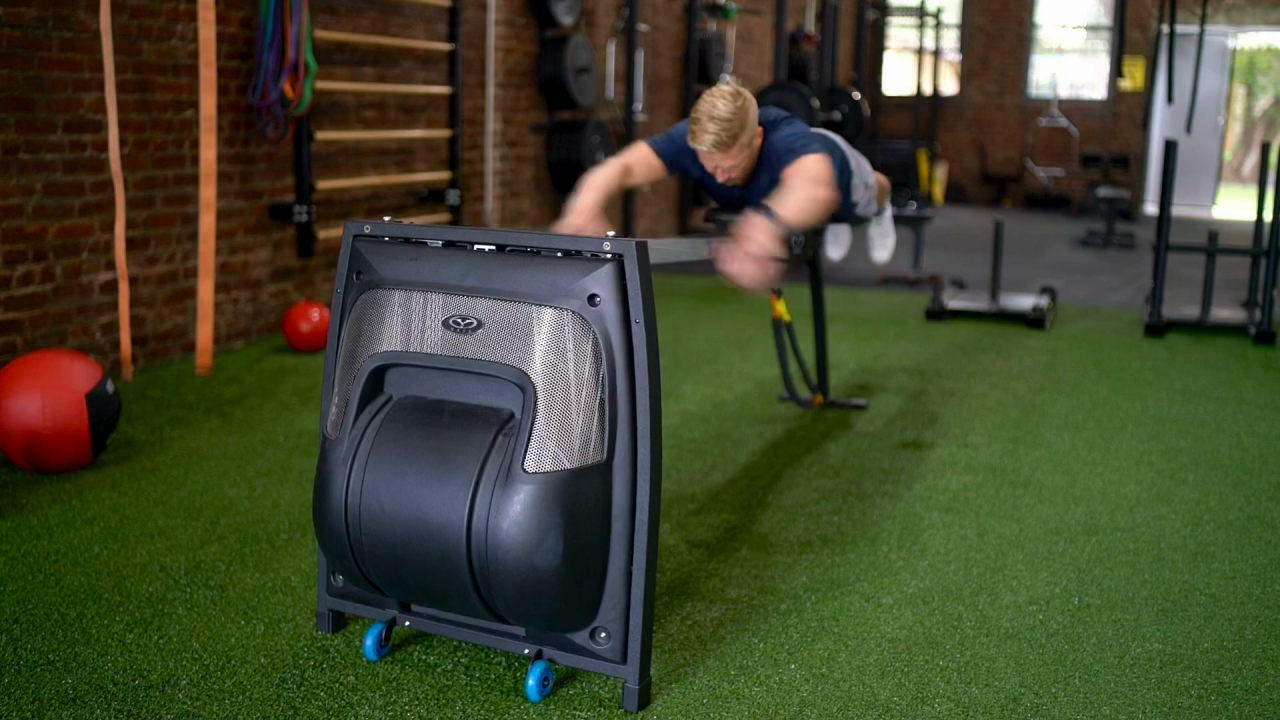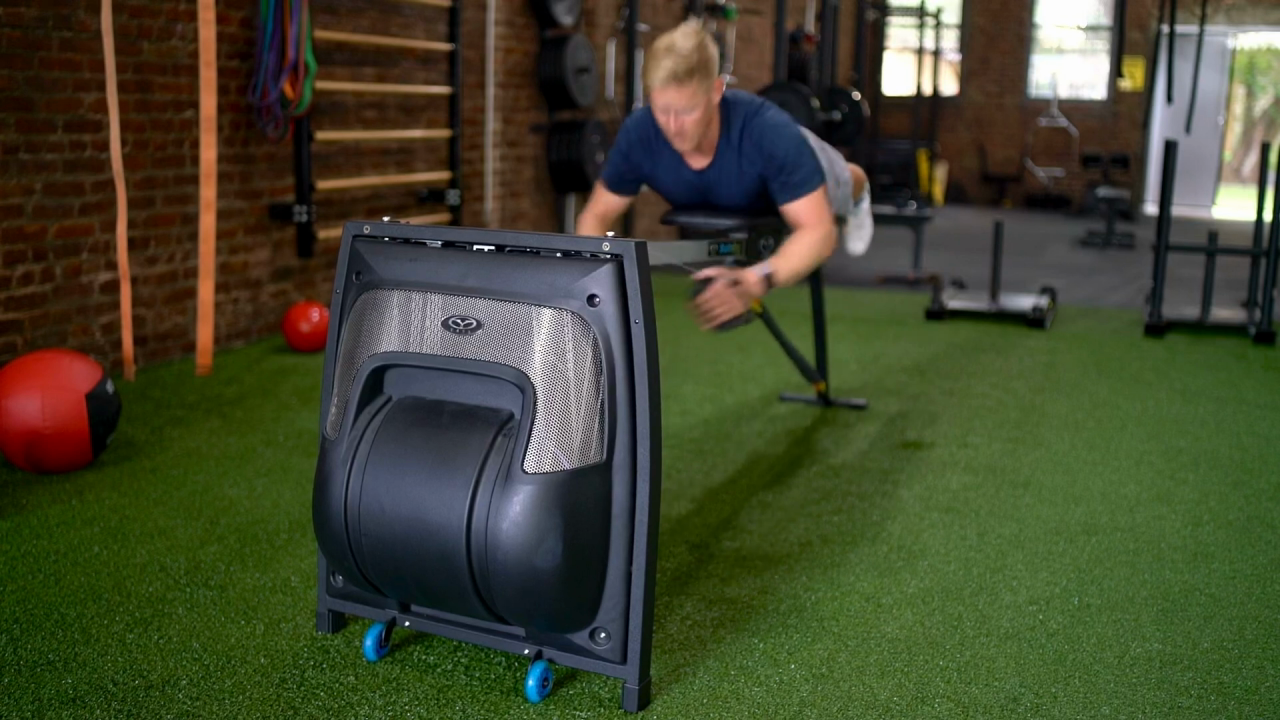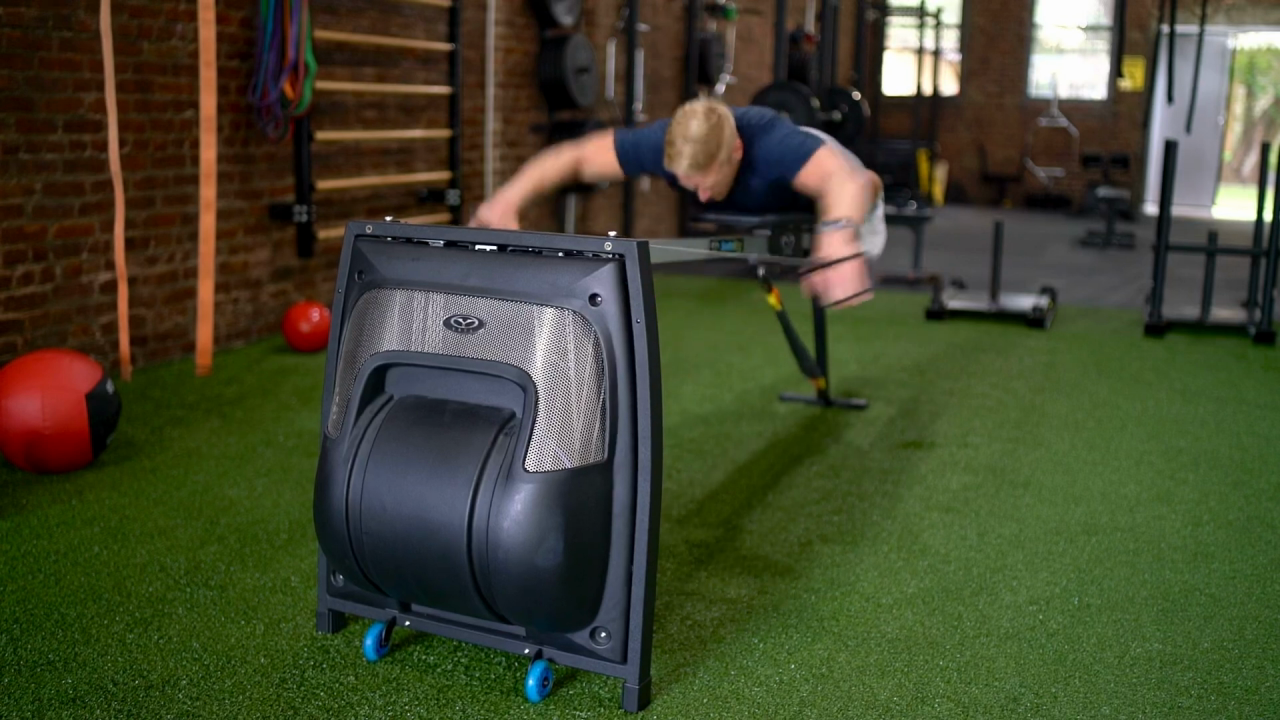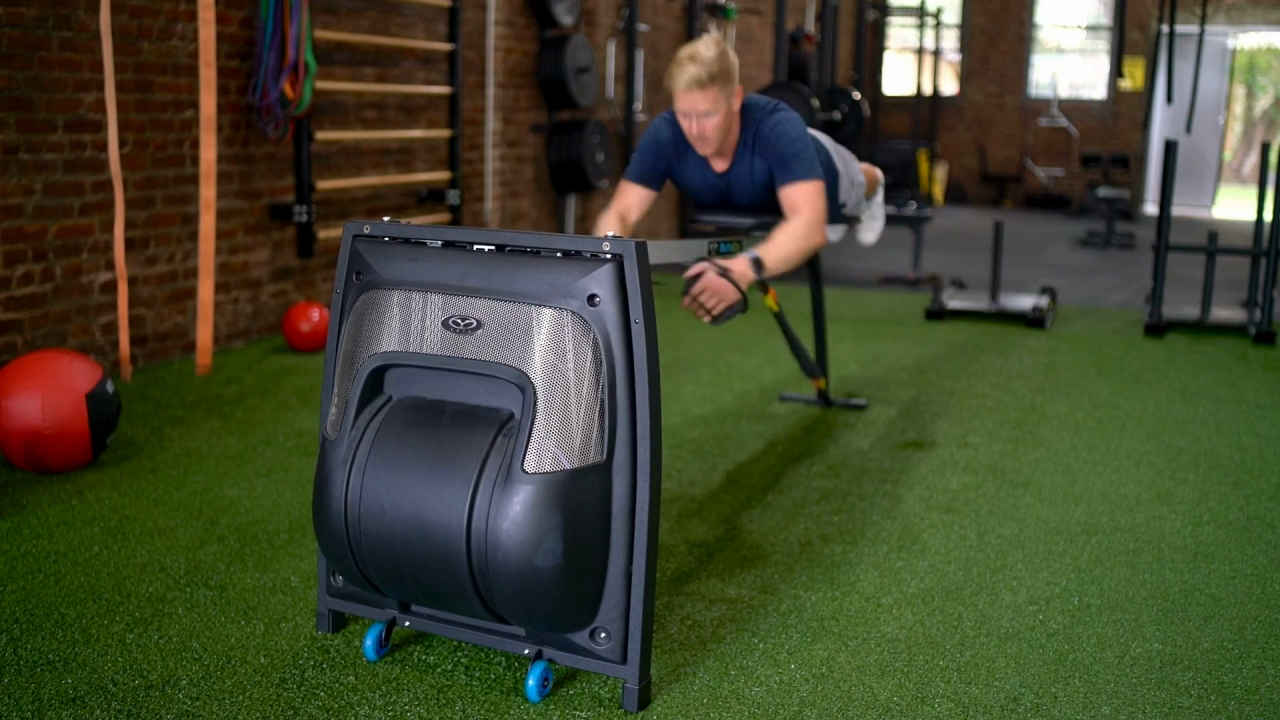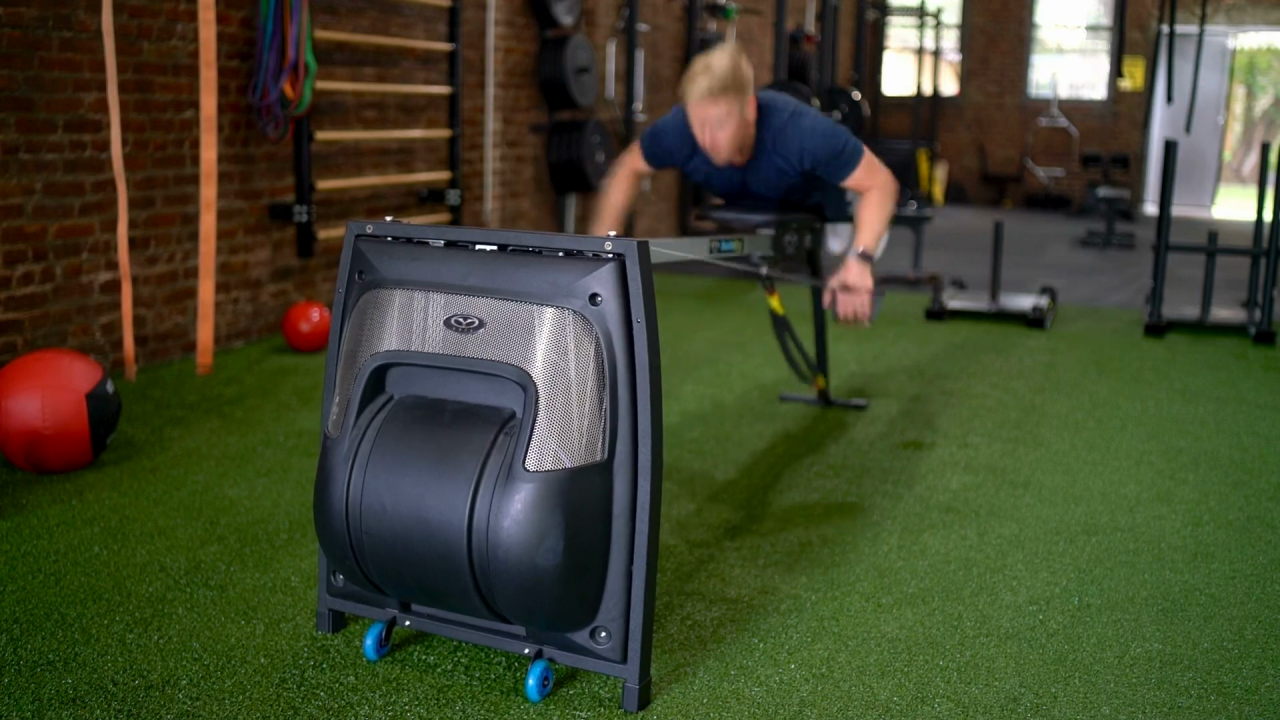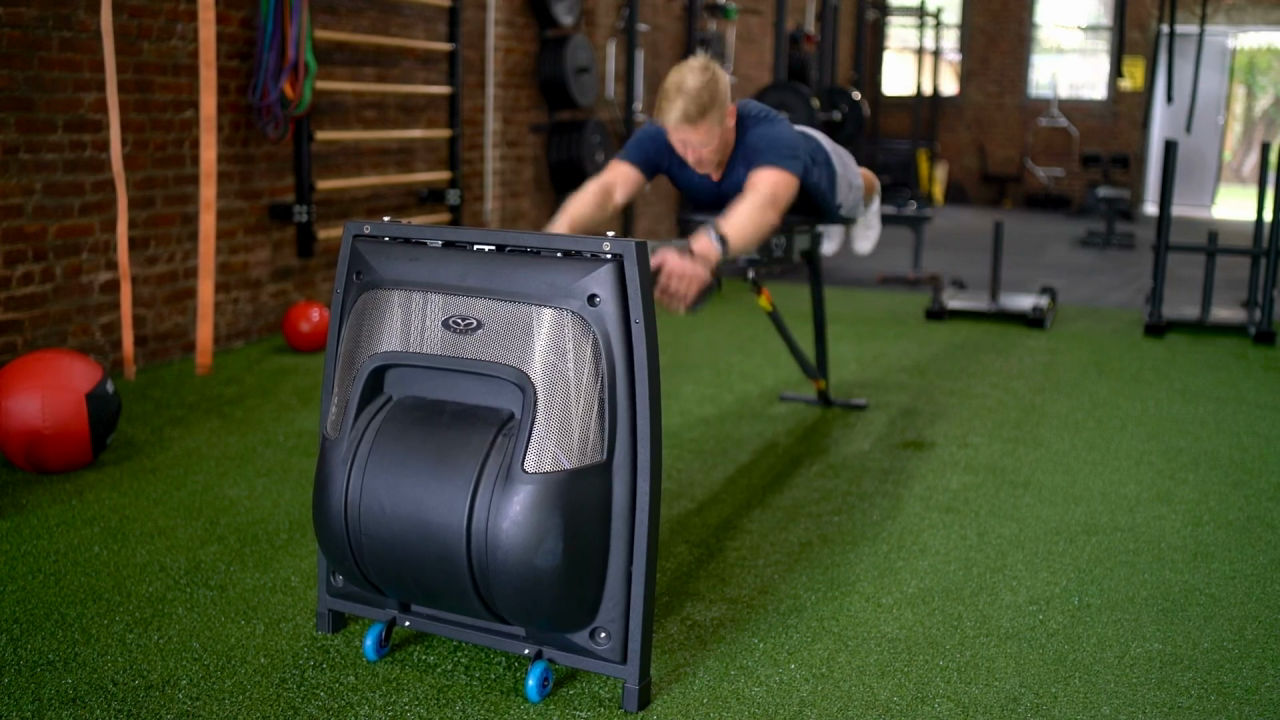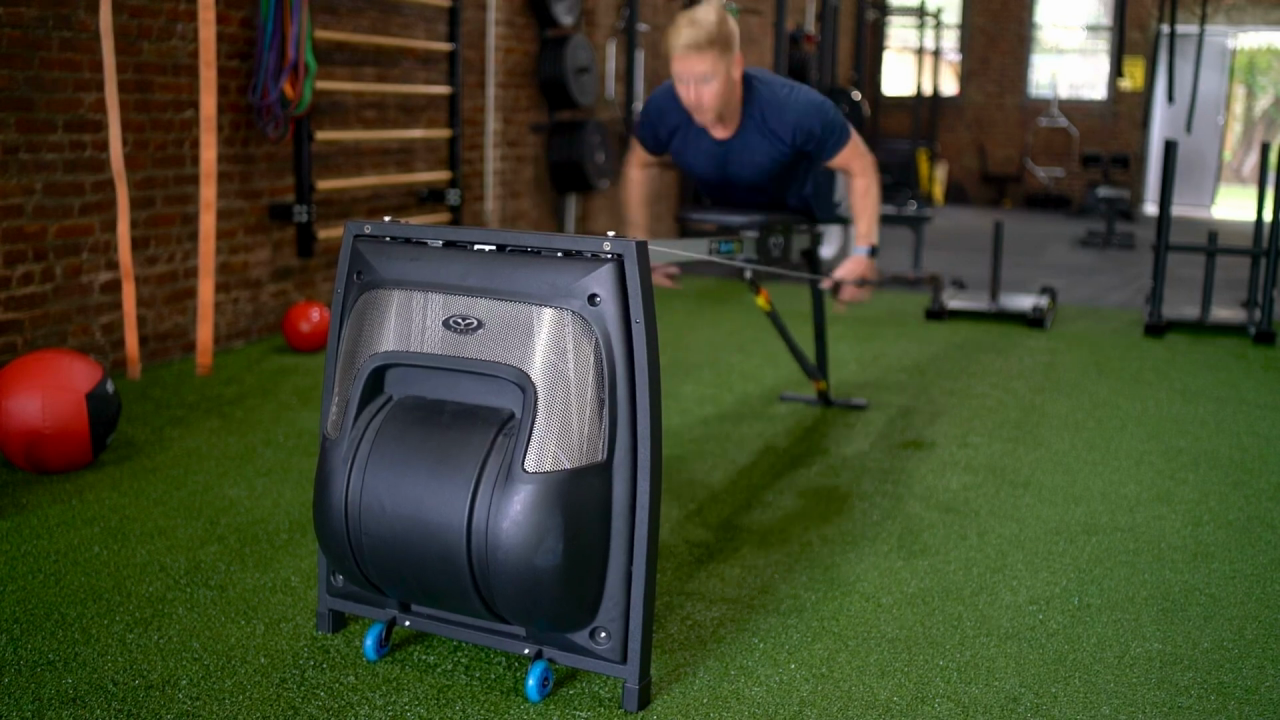
dt=0.7s
person 1, frame 1
left shoulder: (791, 140)
right shoulder: (691, 138)
left elbow: (817, 187)
right elbow: (617, 168)
left wrist: (770, 223)
right wrist: (580, 211)
person 1, frame 2
left shoulder: (772, 133)
right shoulder: (639, 132)
left elbow: (817, 233)
right elbow: (598, 214)
left wrist: (757, 281)
left ankle: (856, 193)
person 1, frame 3
left shoulder: (774, 144)
right shoulder: (667, 141)
left elbow: (842, 179)
right elbow: (575, 155)
left wrist: (839, 236)
right wrist: (505, 201)
left hip: (812, 160)
left ankle: (871, 202)
person 1, frame 4
left shoulder: (781, 130)
right shoulder: (664, 135)
left elbow: (810, 227)
right elbow: (620, 214)
left wrist: (745, 268)
left ankle: (871, 183)
person 1, frame 5
left shoulder: (801, 131)
right shoulder: (677, 130)
left elbow: (878, 186)
right elbow: (628, 169)
left wrist: (861, 261)
right wrist: (605, 237)
left hip: (817, 196)
right hip: (760, 209)
person 1, frame 6
left shoulder: (772, 138)
right shoulder: (660, 137)
left elbow: (764, 203)
right elbow: (606, 189)
left wrist: (705, 250)
right wrist: (559, 236)
left hip: (808, 167)
person 1, frame 7
left shoulder: (796, 107)
right shoulder: (663, 109)
left elbow: (859, 166)
right elbow: (641, 164)
left wrist: (862, 252)
right wrist: (641, 244)
left hip: (805, 196)
